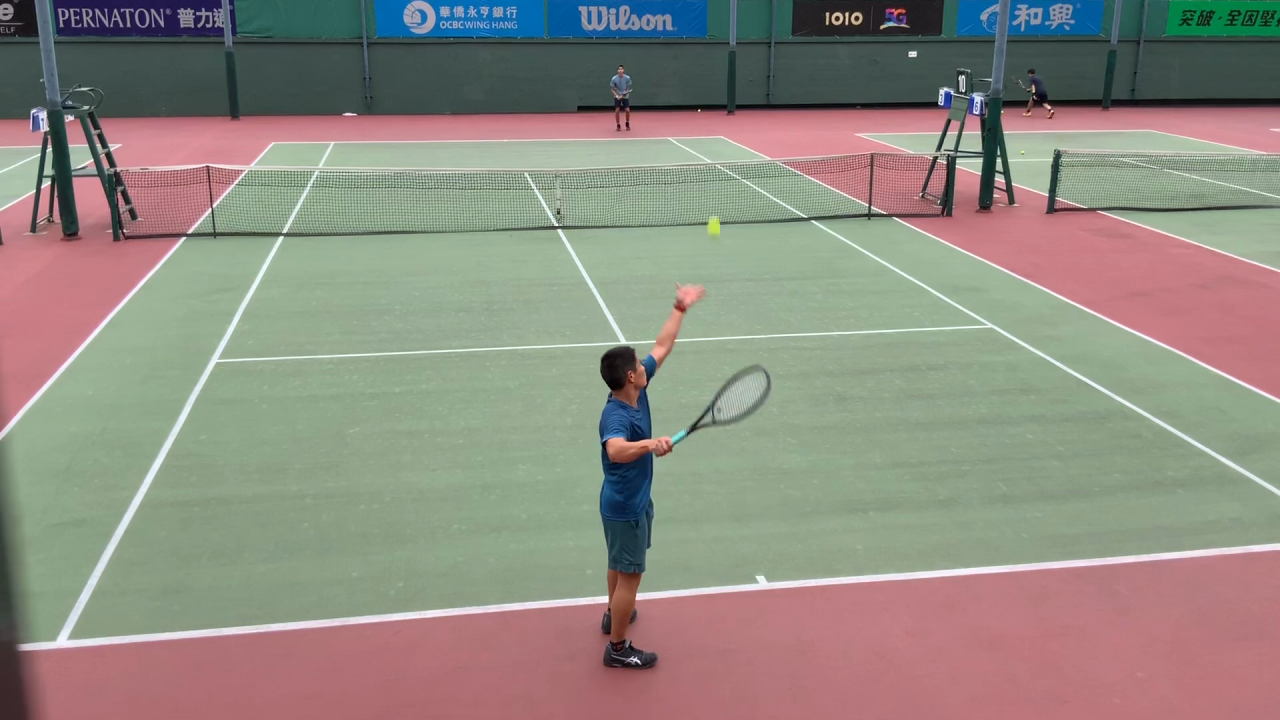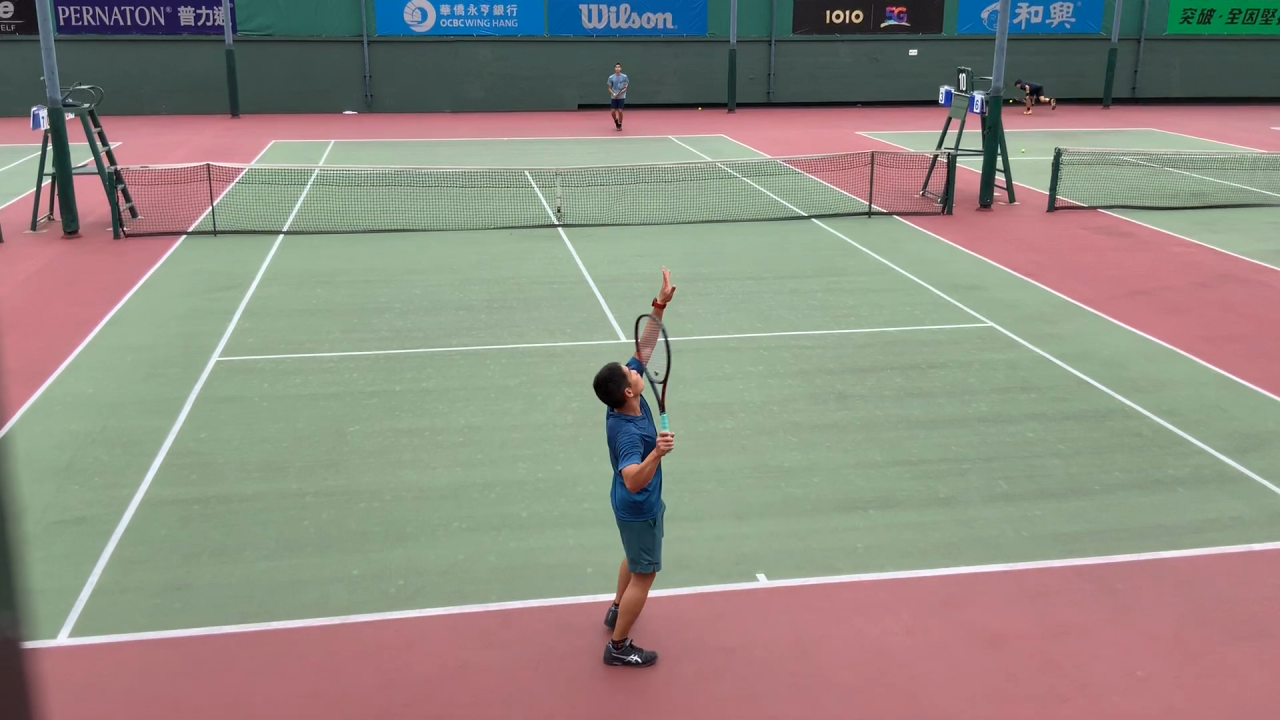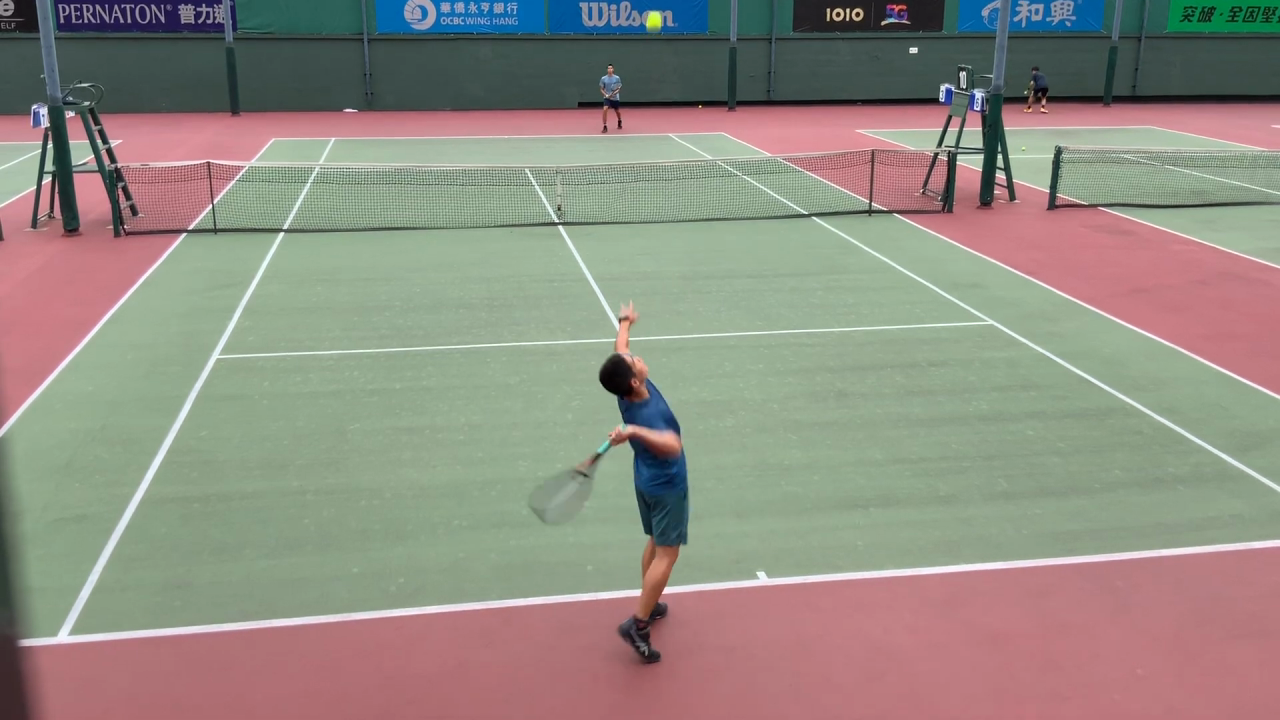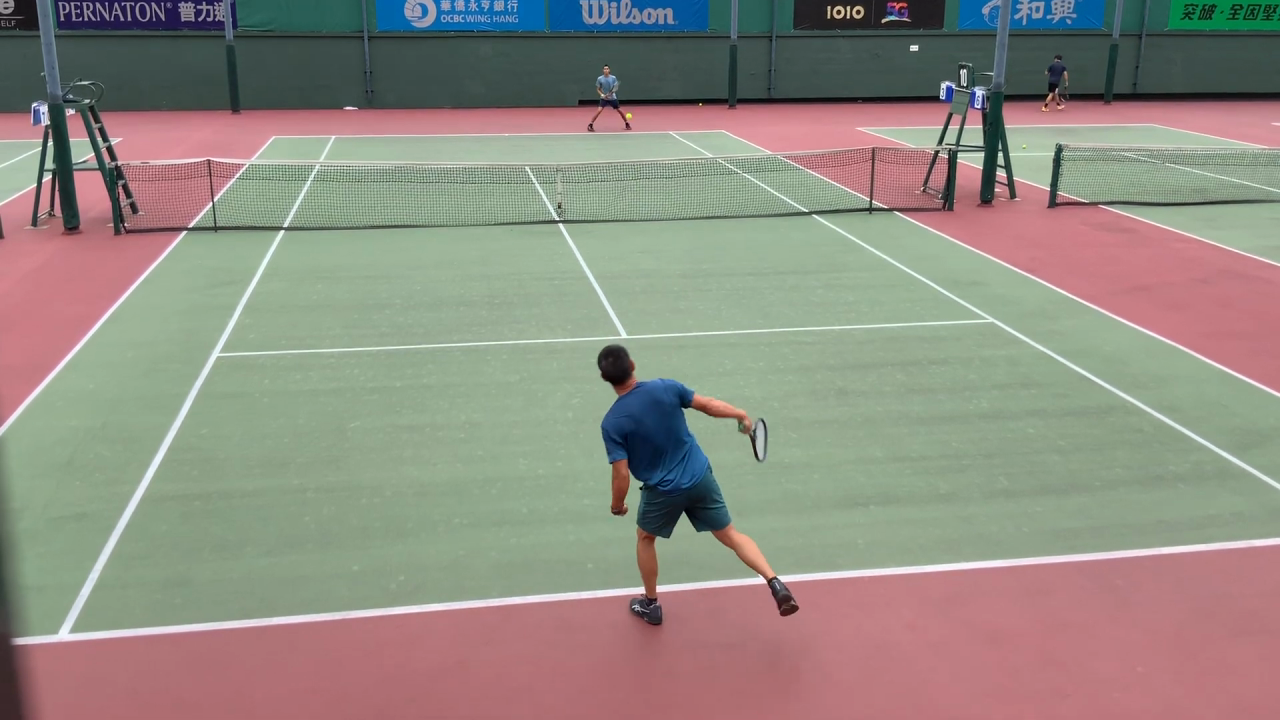
dt=0.5s
person 1, frame 1
left shoulder: (635, 391)
right shoulder: (615, 415)
left elbow: (661, 346)
right elbow: (616, 451)
left wrist: (680, 308)
right wrist: (649, 443)
left hip: (634, 500)
right hip: (624, 507)
left knee: (622, 565)
right knee: (630, 575)
left ankle: (615, 614)
right ankle: (617, 648)
person 1, frame 2
left shoulder: (624, 398)
right shoulder: (627, 433)
left elbow: (644, 347)
right elbow: (634, 484)
left wrist: (660, 304)
right wrist: (656, 455)
left hip: (644, 503)
right hip: (639, 508)
left knee: (634, 558)
right knee: (643, 575)
left ankle: (616, 609)
right ankle: (619, 646)
person 1, frame 3
left shoulder: (628, 389)
right shoulder: (647, 413)
left elbow: (620, 350)
right elbow: (673, 448)
left wrist: (625, 322)
right wrist: (636, 431)
left hip: (653, 481)
right hip: (665, 485)
left knee: (658, 541)
right knee: (667, 553)
left ankle: (649, 606)
right ankle: (637, 623)
person 1, frame 4
left shoulder: (612, 422)
right shoulder: (665, 388)
left elbow: (621, 473)
right elbow: (709, 406)
left wrist: (618, 505)
right wrist: (742, 415)
left hip: (662, 490)
right hip: (700, 479)
left knee: (646, 539)
right knee: (730, 535)
left ankle: (651, 604)
right ankle: (776, 585)
